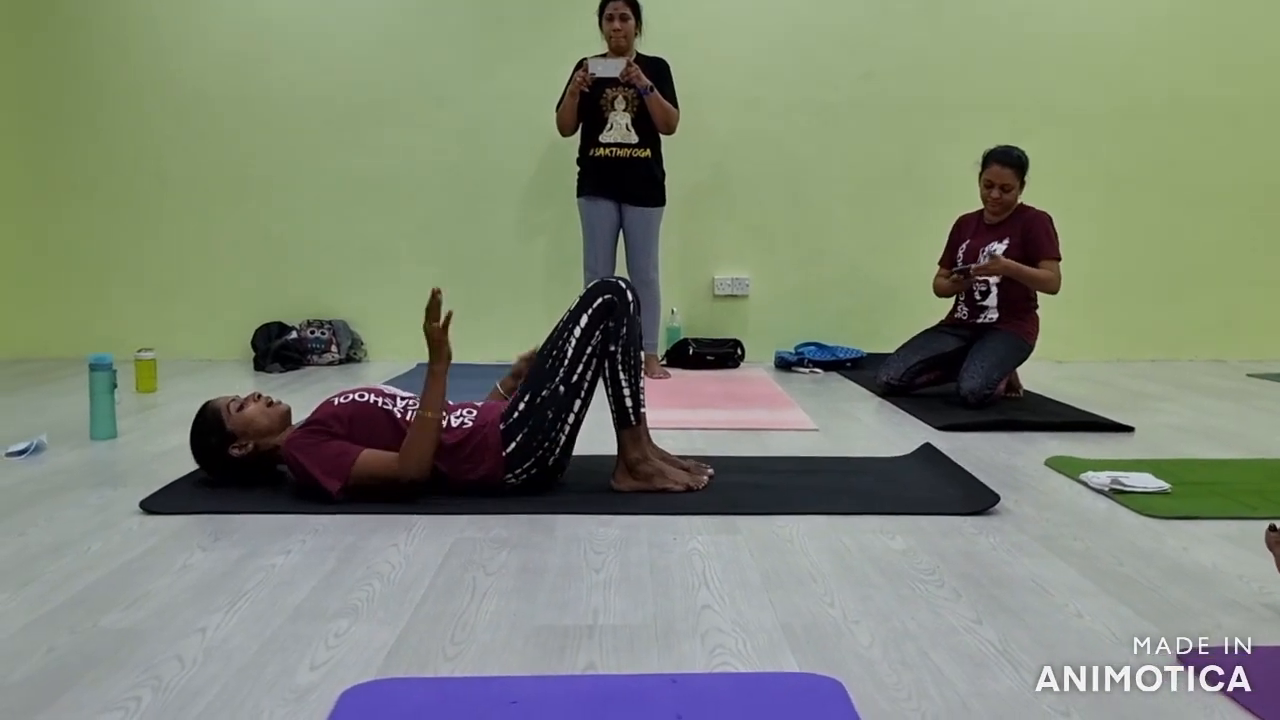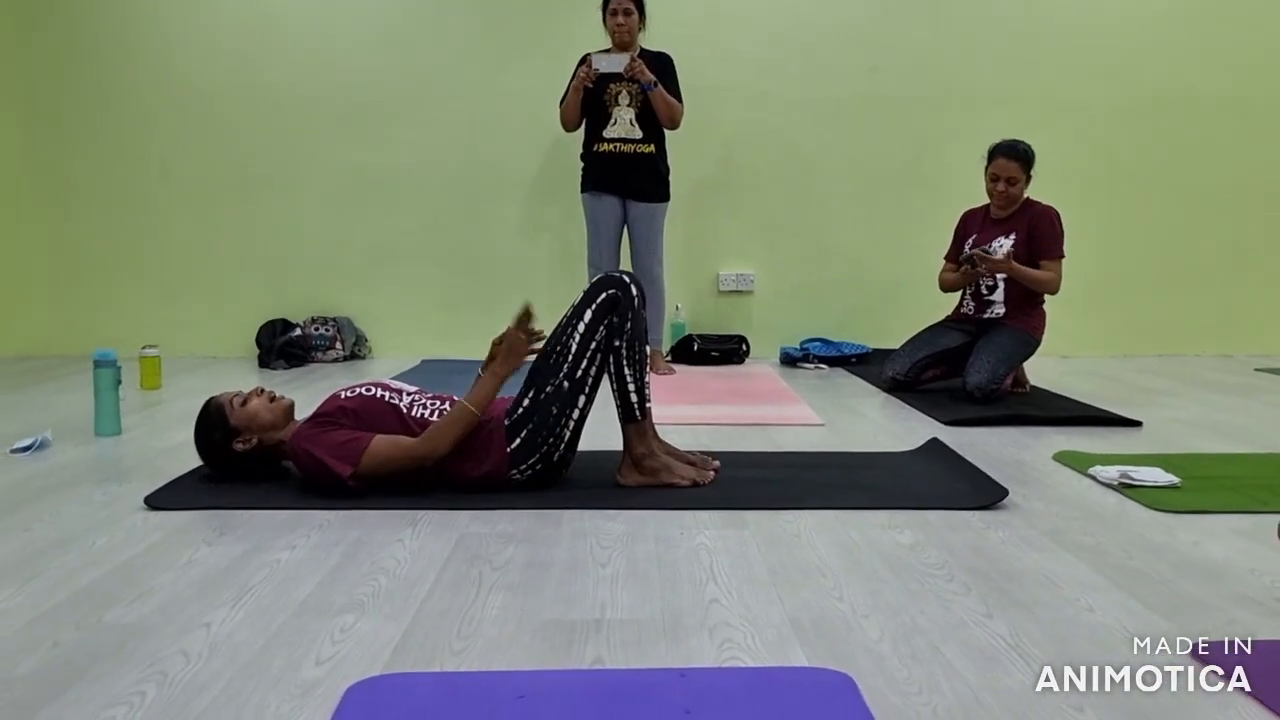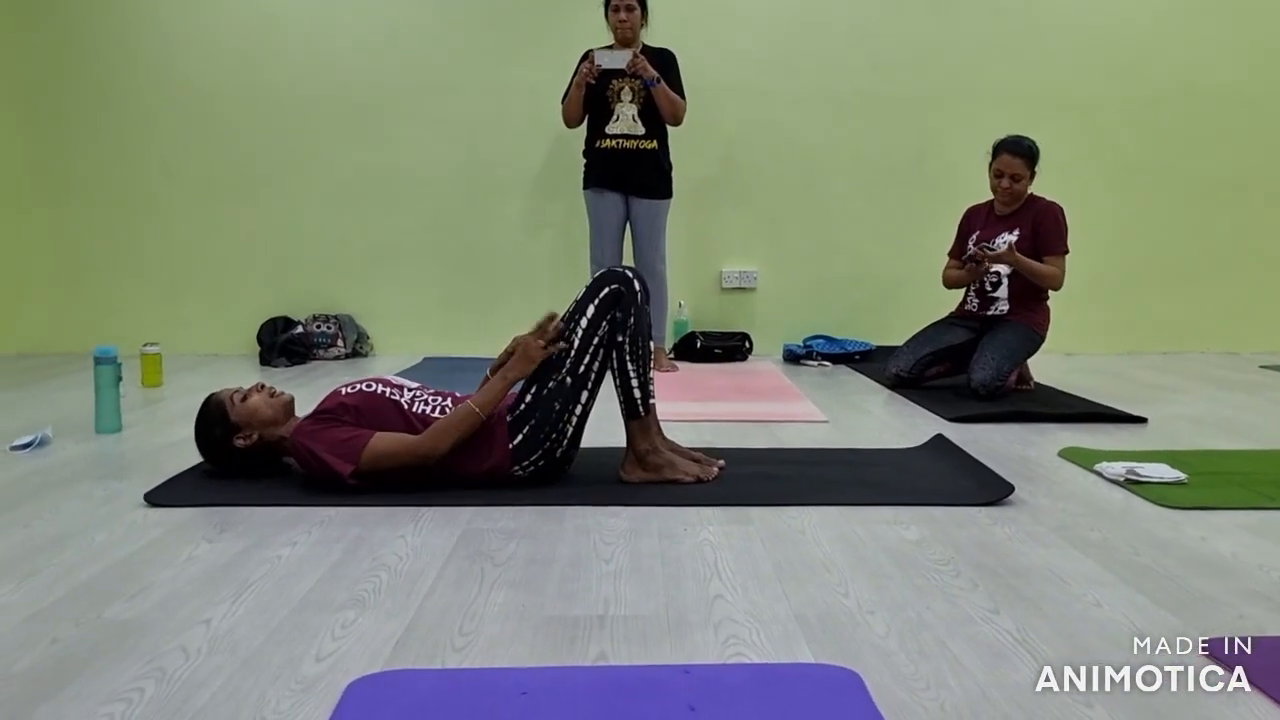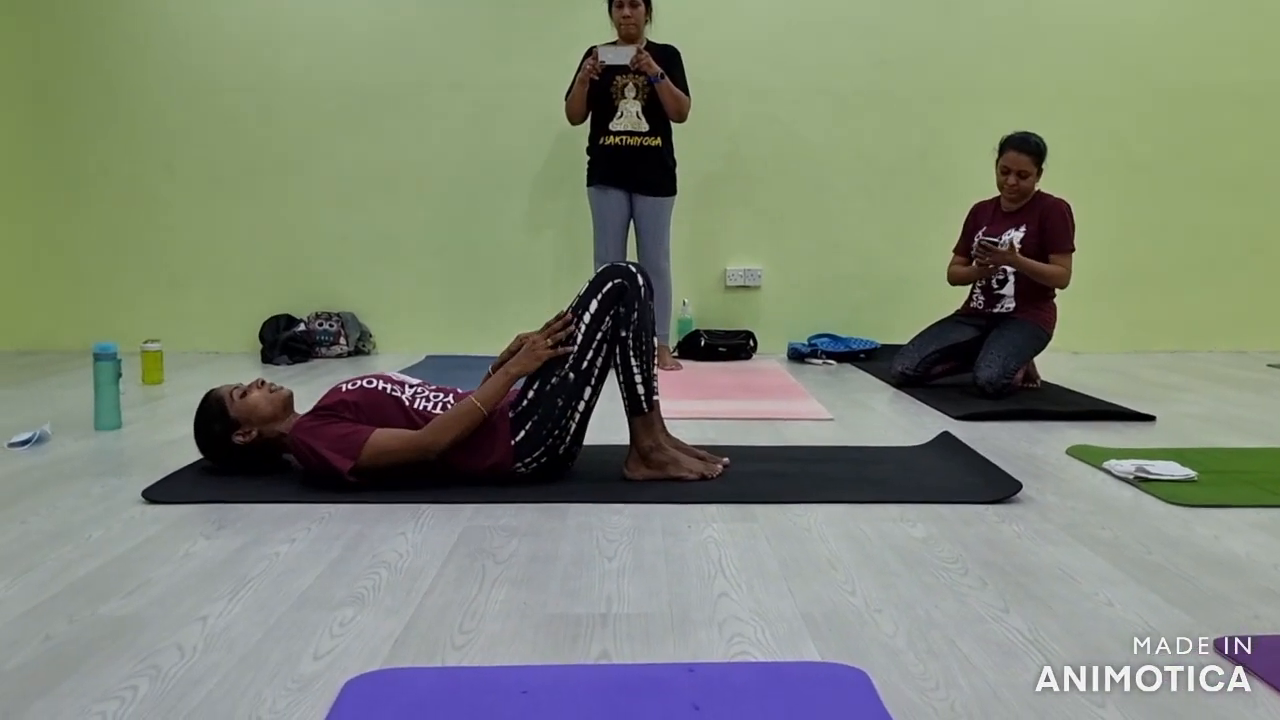
dt=0.3s
person 1, frame 1
left shoulder: (316, 434)
right shoulder: (306, 451)
right elbow: (413, 468)
left wrist: (508, 385)
right wrist: (438, 364)
left hip: (502, 430)
right hip: (518, 454)
left knee: (614, 294)
right knee: (607, 302)
left ankle: (640, 450)
right ankle: (635, 466)
person 1, frame 2
left shoulder: (322, 427)
right shoulder: (314, 446)
right elbow: (427, 450)
left wrist: (492, 364)
right wrist: (500, 369)
left hip: (510, 430)
right hip: (521, 450)
left knee: (618, 288)
right knee: (613, 297)
left ankle: (647, 444)
right ankle: (641, 460)
person 1, frame 3
left shoulder: (322, 426)
right shoulder: (314, 443)
right elbow: (429, 447)
left wrist: (500, 367)
right wrist: (512, 374)
left hip: (511, 424)
right hip: (523, 446)
left knee: (622, 283)
right knee: (615, 292)
left ankle: (650, 440)
right ankle: (644, 455)
person 1, frame 4
left shoulder: (323, 420)
right shoulder: (314, 439)
right elbow: (429, 442)
left wrist: (506, 362)
right wrist: (516, 370)
left hip: (516, 421)
right hip: (524, 441)
left knee: (624, 280)
right knee: (619, 288)
left ankle: (654, 438)
right ankle: (648, 452)
person 2, frame 1
left shoulder: (655, 67)
right shoulder: (586, 67)
left elbow: (669, 125)
right elbow: (565, 129)
left wrist: (644, 85)
right wrist: (574, 90)
left hip: (644, 187)
right hip: (596, 186)
left knee: (645, 273)
right knee: (597, 273)
left ankle: (650, 355)
person 2, frame 2
left shoulder: (660, 62)
right shoulder: (589, 63)
left elbow: (674, 120)
right elbow: (569, 124)
left wrist: (648, 81)
right wrist: (578, 86)
left hip: (648, 183)
right hip: (600, 182)
left knee: (649, 268)
right knee: (602, 268)
left ankle: (655, 351)
person 2, frame 3
left shoulder: (662, 59)
right shoulder: (592, 59)
left elbow: (676, 116)
right elbow: (571, 120)
left wrist: (651, 76)
right wrist: (580, 82)
left hip: (651, 179)
right hip: (603, 179)
left knee: (652, 264)
right knee: (604, 265)
left ankle: (658, 347)
person 2, frame 4
left shoulder: (666, 55)
right shoulder: (595, 55)
left elbow: (681, 113)
right elbow: (574, 117)
left wrist: (655, 73)
right wrist: (583, 79)
left hip: (655, 176)
right hip: (606, 176)
left knee: (656, 262)
right knee: (608, 263)
left ankle: (662, 346)
person 3, frame 1
left shoulder: (1034, 222)
right shoulder: (964, 224)
left elbow: (1052, 283)
right elbow: (938, 285)
left wrist: (1007, 267)
right wrist: (955, 284)
left hip: (1009, 329)
right hip: (960, 325)
left knee: (973, 390)
right knee: (889, 378)
left ankle: (999, 375)
right ankle: (968, 364)
person 3, frame 2
left shoulder: (1042, 217)
right shoulder: (970, 219)
left elbow: (1053, 283)
right elbow: (944, 280)
left wrist: (1010, 269)
right wrist: (964, 277)
left hip: (1016, 324)
right hip: (966, 320)
left knee: (979, 385)
right knee: (894, 373)
left ankle: (1007, 369)
right ankle: (977, 360)
person 3, frame 3
left shoulder: (1046, 213)
right shoulder: (974, 215)
left elbow: (1056, 279)
right elbow: (948, 277)
left wrist: (1014, 260)
right wrist: (969, 274)
left hip: (1020, 320)
right hip: (970, 317)
left knee: (984, 382)
right knee: (898, 370)
left ankle: (1012, 367)
right ankle: (980, 357)
person 3, frame 4
left shoulder: (1053, 210)
right shoulder: (980, 211)
left elbow: (1062, 277)
right elbow: (953, 273)
left wrist: (1015, 261)
right wrist: (978, 270)
left hip: (1026, 318)
right hip: (976, 315)
left knee: (990, 380)
right knee: (903, 369)
left ankle: (1019, 365)
right ankle: (986, 355)
